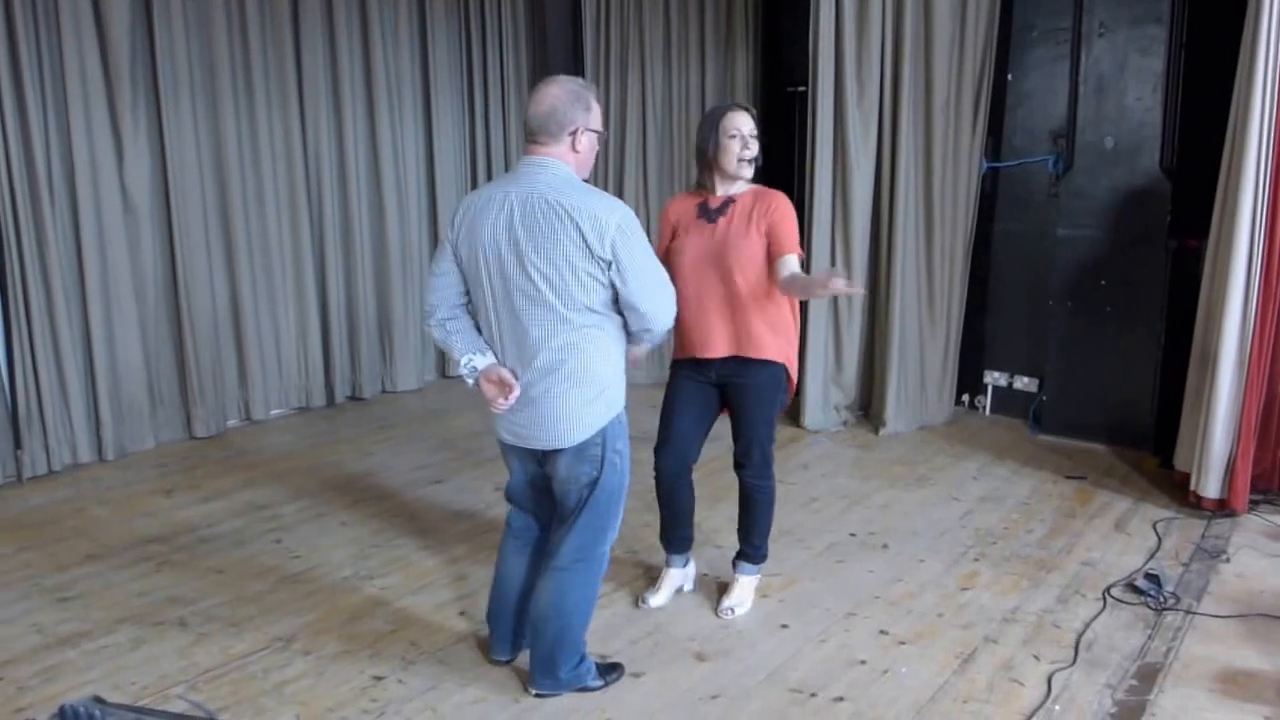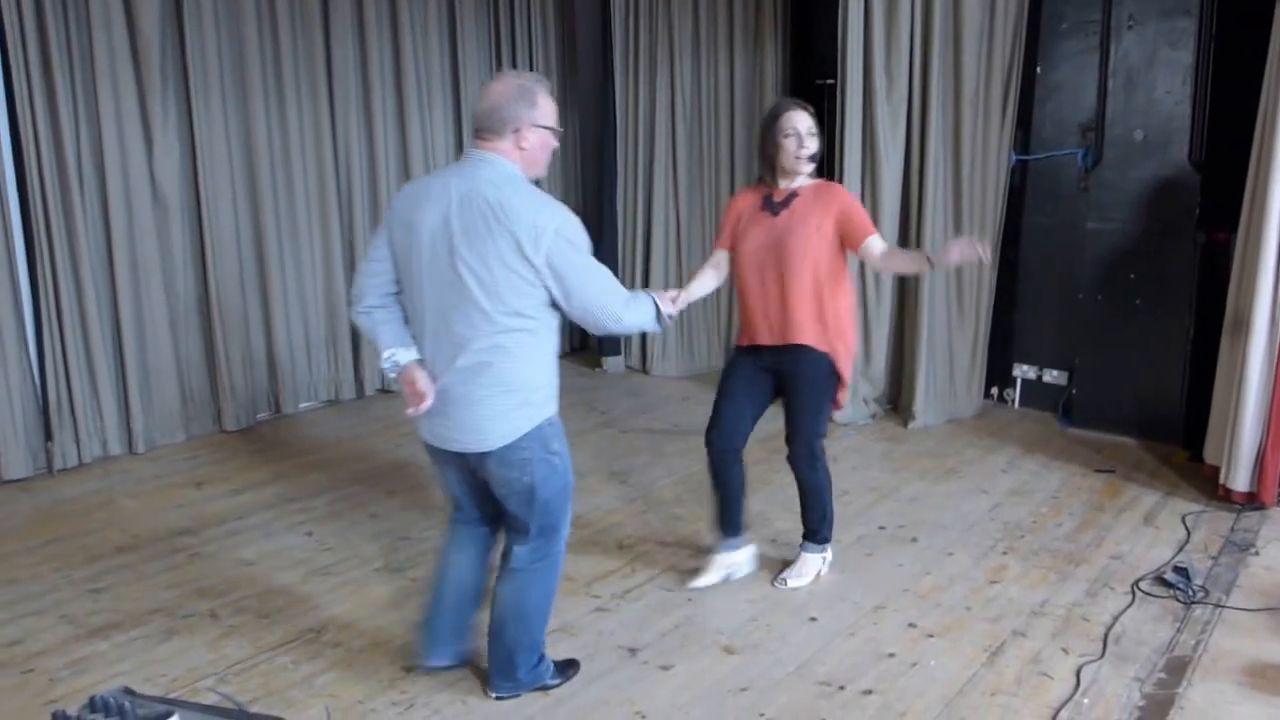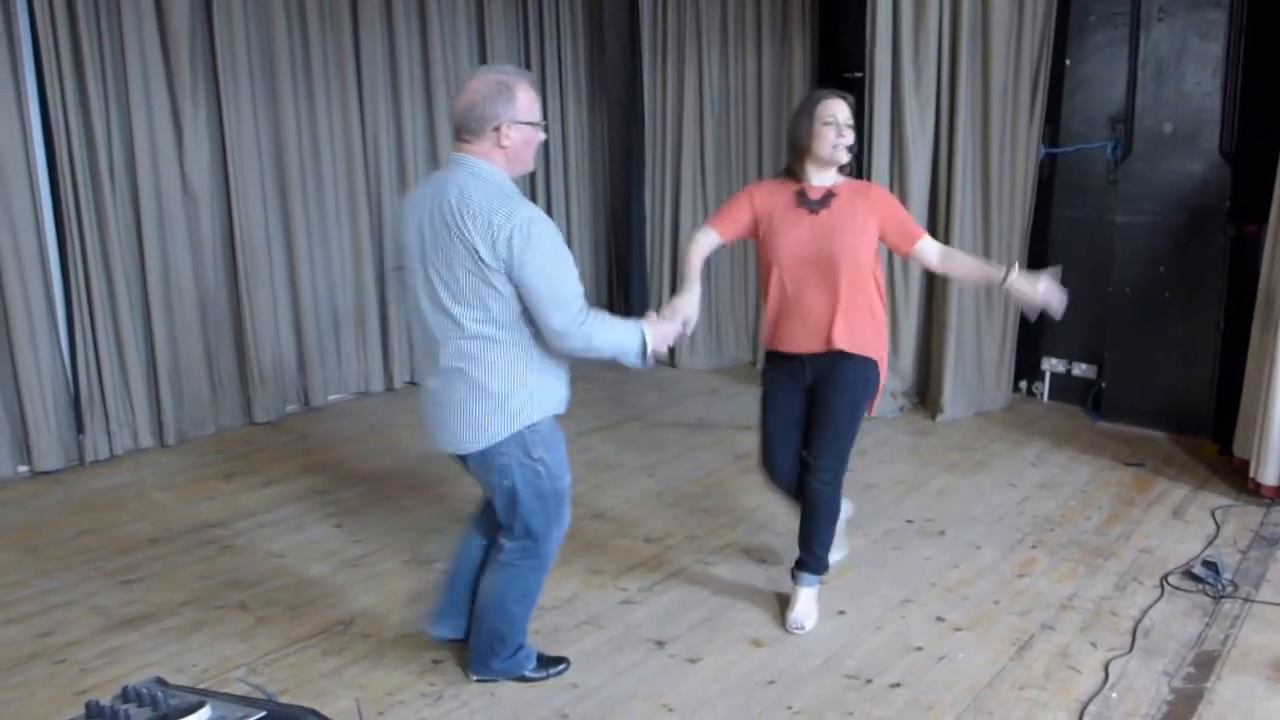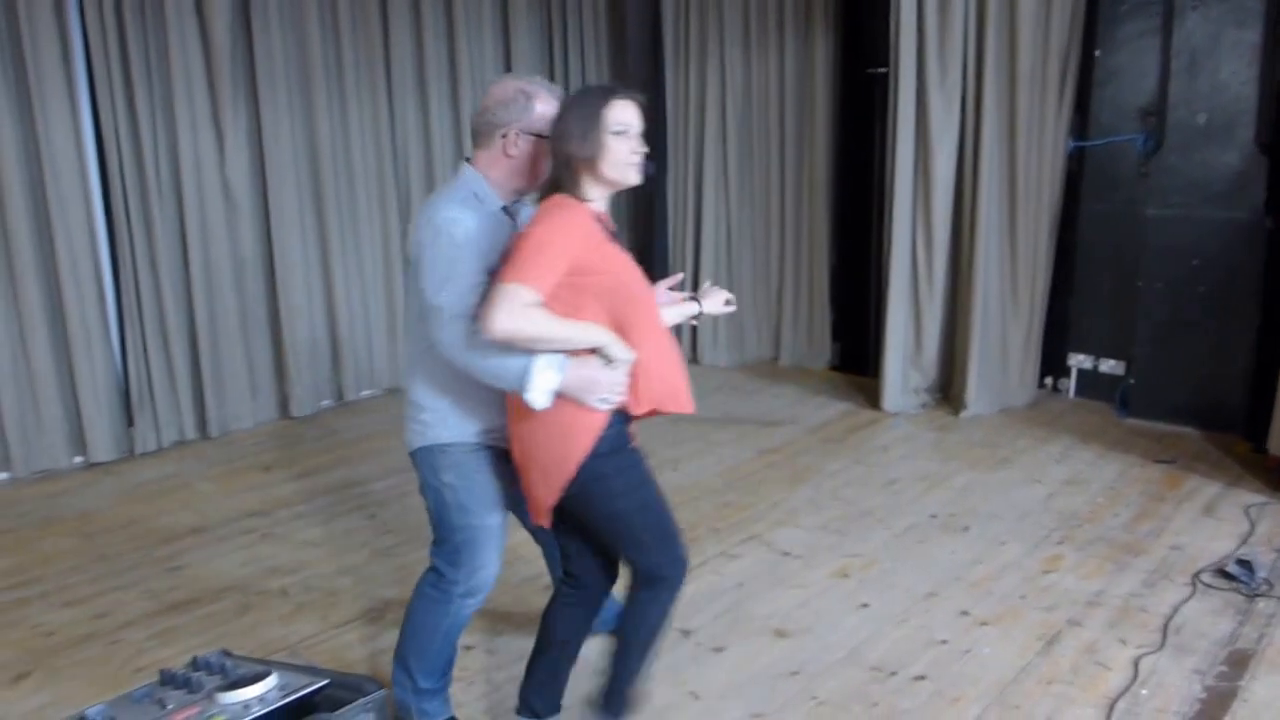
dt=1s
person 1, frame 1
left shoulder: (473, 209)
right shoulder: (602, 213)
left elbow: (443, 311)
right elbow: (657, 314)
left wrist: (483, 365)
right wrist: (625, 337)
left hip: (514, 414)
right hip: (586, 415)
left knee: (527, 523)
right knee: (582, 541)
left ankle: (505, 636)
right ankle: (557, 668)
person 1, frame 2
left shoulder: (412, 198)
right shoulder: (542, 218)
left elbow: (371, 300)
right elbow: (602, 308)
left wrist: (406, 364)
right wrist: (655, 306)
left hip: (440, 416)
right hip: (515, 419)
left knee: (471, 525)
right knee: (538, 540)
left ankle: (441, 642)
right ankle: (517, 669)
person 1, frame 3
left shoulder: (422, 199)
right shoulder: (514, 216)
right elbow: (569, 326)
right wrist: (644, 336)
left hip: (456, 398)
right hip: (508, 409)
left knee: (507, 507)
right knee: (535, 529)
left ankle: (455, 615)
right ankle: (498, 653)
person 1, frame 4
left shoulder: (521, 210)
right shoulder: (450, 220)
right elbow: (465, 338)
right wrist: (561, 374)
right hip: (461, 431)
right knee: (468, 571)
left ankle: (589, 614)
person 2, frame 1
left shoulder: (771, 205)
right shoulder: (678, 211)
left elbow: (789, 277)
left wrist: (816, 286)
left hip: (759, 360)
right hip: (695, 361)
left knee: (753, 467)
right knee: (668, 461)
left ankle: (747, 569)
right ankle: (676, 563)
person 2, frame 2
left shoulder: (836, 199)
right shoulder: (744, 204)
left elbow: (880, 256)
right elbow: (719, 267)
left wrist: (933, 258)
right wrist: (676, 299)
left hip: (813, 346)
right hip: (756, 346)
left knee: (803, 451)
right knee: (721, 439)
left ankle: (816, 549)
right ankle: (733, 547)
person 2, frame 3
left shoulder: (869, 200)
right shoulder: (764, 197)
left elbow: (934, 254)
right elbow: (702, 239)
left wrist: (1007, 277)
right wrist: (688, 287)
left hip: (848, 355)
right hip: (785, 356)
left knee: (823, 470)
right knee: (780, 464)
left ankle: (807, 581)
right ankle: (833, 512)
person 2, frame 4
left shoulder: (596, 224)
right shoulder: (560, 222)
left elbow: (623, 320)
right elbow: (500, 319)
left wrist: (693, 308)
right wrist: (597, 338)
left hip: (594, 431)
right hip: (577, 434)
left knee: (588, 580)
right knee: (664, 565)
